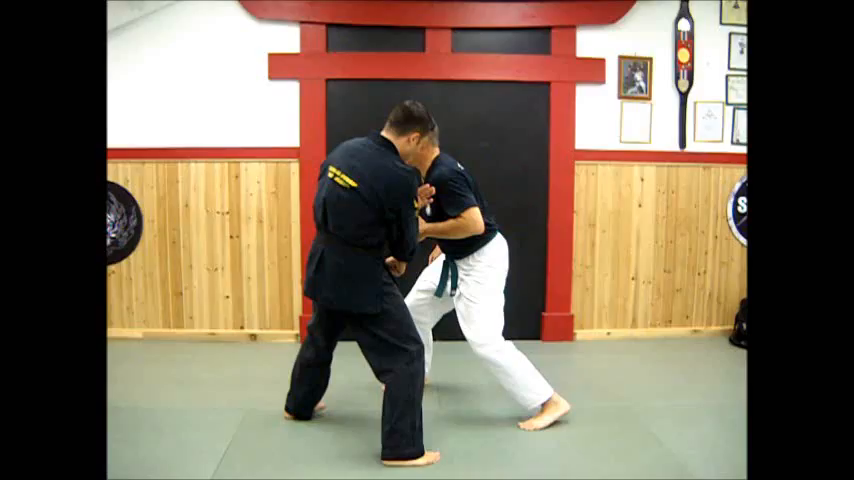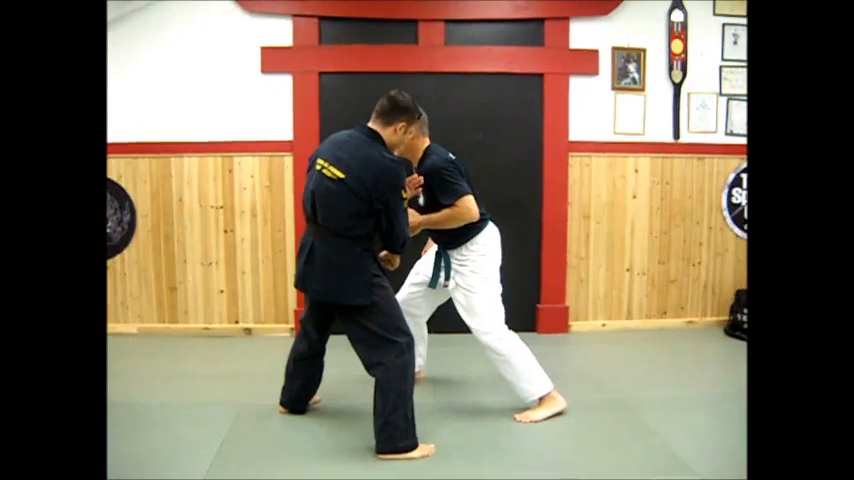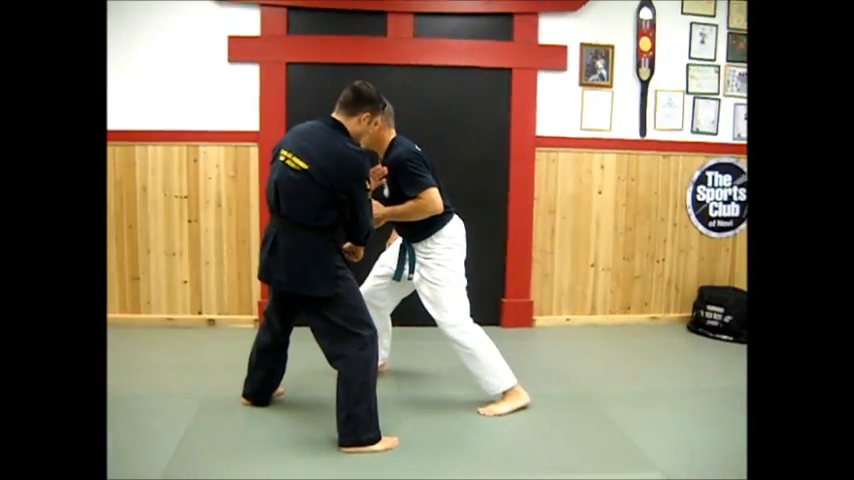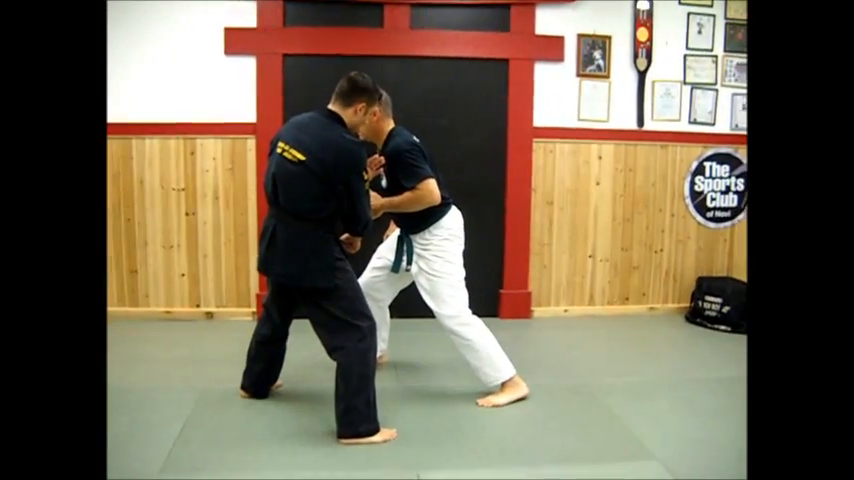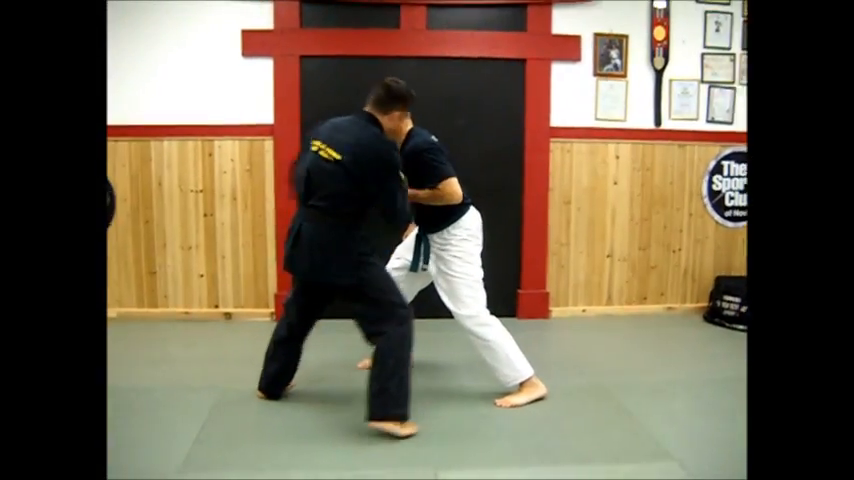
dt=0.4s
person 1, frame 1
left shoulder: (345, 149)
right shoulder: (400, 175)
right elbow: (404, 244)
right wrist: (400, 261)
left hip: (324, 261)
right hip: (360, 272)
left knee: (320, 336)
right knee: (406, 355)
left ankle: (299, 404)
right ankle: (402, 448)
person 1, frame 2
left shoulder: (332, 142)
right shoulder: (387, 167)
right elbow: (395, 235)
right wrist: (393, 253)
left hip: (314, 254)
right hip: (350, 265)
left knee: (313, 330)
right knee: (395, 347)
left ankle: (294, 398)
right ankle: (396, 442)
person 1, frame 3
left shoulder: (296, 134)
right shoulder: (350, 157)
right elbow: (359, 226)
right wrist: (356, 246)
left hip: (278, 246)
right hip: (313, 256)
left knee: (276, 322)
right knee: (358, 339)
left ankle: (257, 390)
right ankle: (359, 434)
person 1, frame 4
left shoulder: (292, 126)
right shoulder: (347, 148)
right elbow: (357, 217)
right wrist: (354, 236)
left hip: (277, 239)
right hip: (312, 248)
left knee: (275, 315)
right knee: (356, 331)
left ankle: (255, 383)
right ankle: (357, 426)
person 1, frame 5
left shoulder: (328, 128)
right shoulder: (381, 149)
left elbow: (299, 178)
right elbow: (398, 215)
left hip: (305, 237)
right hip: (342, 245)
left knee: (298, 314)
right knee: (393, 320)
left ankle: (271, 385)
right ankle: (388, 413)
person 2, frame 1
left shoulder: (444, 175)
right shoulder: (435, 170)
left elbow: (474, 223)
left wrist: (426, 230)
right wrist: (441, 243)
left hip: (481, 260)
right hip: (455, 258)
left knee: (484, 340)
right knee: (413, 311)
left ankle: (550, 402)
right ankle: (416, 374)
person 2, frame 2
left shoulder: (436, 165)
right shoulder: (424, 163)
left elbow: (469, 211)
left wrist: (421, 222)
right wrist: (434, 234)
left hip: (473, 251)
right hip: (447, 250)
left knee: (489, 328)
right knee: (407, 304)
left ankle: (548, 397)
right ankle: (411, 367)
person 2, frame 3
left shoulder: (402, 156)
right shoulder: (390, 155)
left elbow: (433, 203)
left wrist: (386, 214)
right wrist: (399, 227)
left hip: (438, 244)
right hip: (412, 242)
left knee: (454, 322)
right knee: (371, 297)
left ankle: (512, 391)
right ankle: (375, 360)
person 2, frame 4
left shoulder: (400, 147)
right shoulder: (389, 145)
left elbow: (431, 195)
left wrist: (383, 205)
right wrist: (397, 218)
left hip: (436, 235)
right hip: (410, 234)
left knee: (453, 313)
right knee: (370, 288)
left ankle: (510, 383)
right ankle: (374, 352)
person 2, frame 5
left shoulder: (418, 147)
right shoulder: (407, 144)
left elbow: (453, 194)
left wrist: (404, 194)
right wrist: (415, 222)
left hip: (455, 233)
right hip: (430, 231)
left knee: (471, 312)
left ankle: (528, 383)
